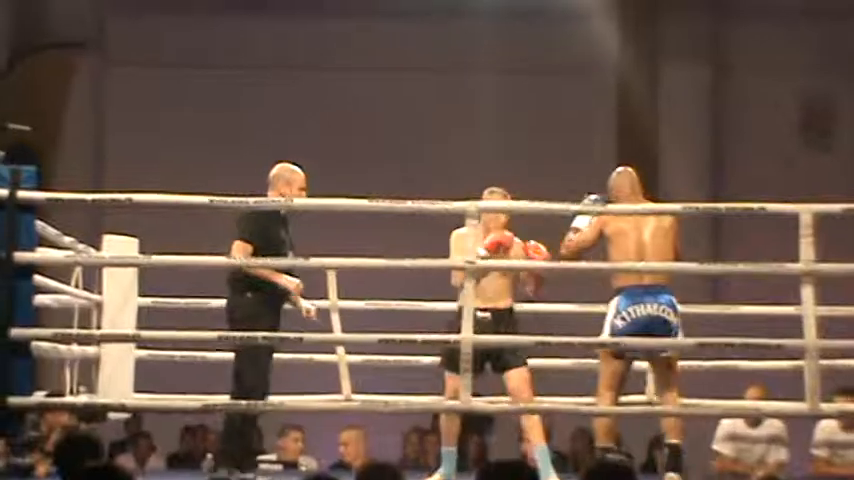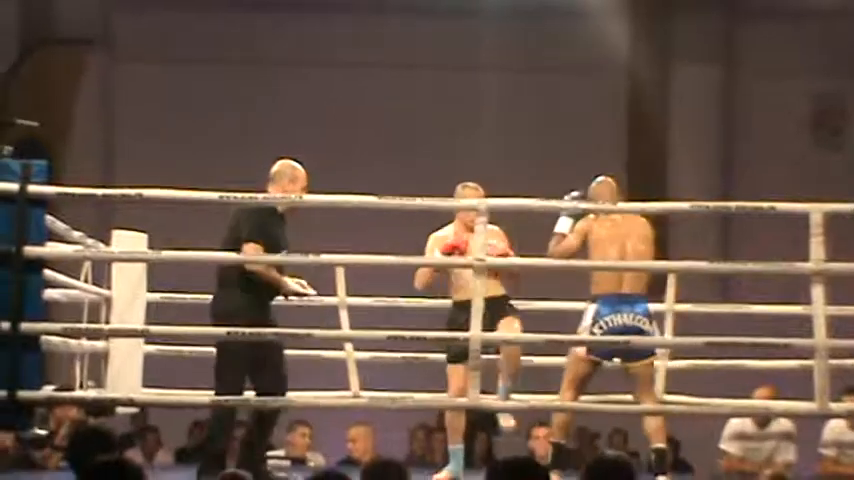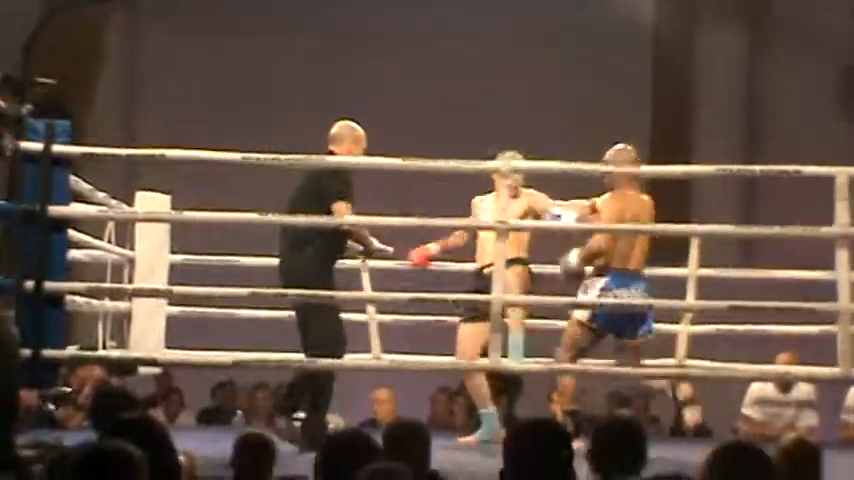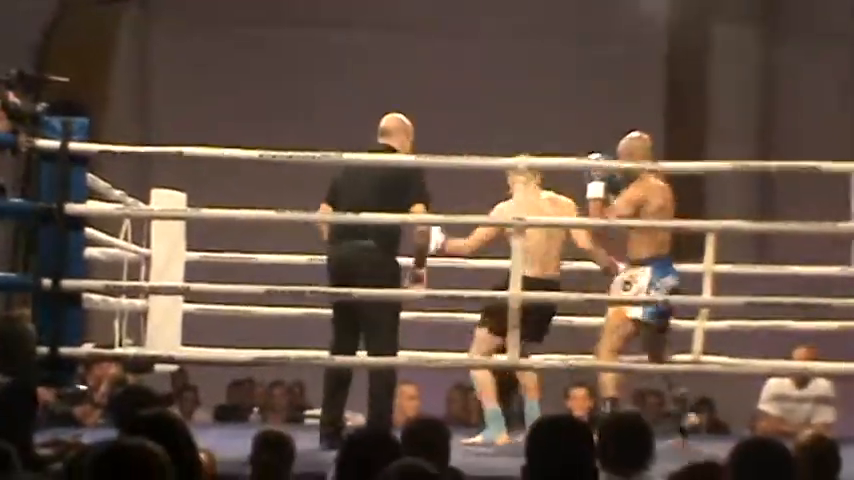
dt=0.5s
person 1, frame 1
left shoulder: (280, 221)
right shoulder: (257, 215)
right elbow: (239, 257)
left wrist: (299, 299)
right wrist: (281, 278)
left hip: (264, 310)
right hip: (249, 308)
left knee: (246, 390)
right knee: (254, 389)
left ankle: (232, 462)
right ankle: (232, 462)
person 1, frame 2
left shoulder: (274, 215)
right shoulder: (256, 211)
right elbow: (253, 261)
left wrist: (288, 281)
right wrist: (284, 282)
left hip: (257, 308)
right hip: (235, 306)
left knee: (275, 386)
right knee: (230, 390)
person 1, frame 3
left shoulder: (321, 173)
right shoulder: (333, 172)
right elbow: (344, 219)
left wrist: (363, 242)
right wrist: (370, 243)
left hip: (306, 264)
right hip: (307, 265)
left knee: (322, 348)
right knee: (328, 347)
left ankle: (313, 430)
right ankle: (297, 422)
person 1, frame 4
left shoulder: (348, 168)
right shoulder: (406, 170)
left elbow: (323, 219)
right elbow: (420, 223)
right wrist: (419, 264)
left hip: (341, 255)
right hip: (376, 258)
left knee: (342, 346)
right knee: (381, 349)
left ankle: (330, 427)
right ankle: (378, 433)
person 2, frame 1
left shoulder: (607, 217)
right shoulder: (667, 218)
left elbow: (567, 250)
left wrist: (583, 216)
left hip: (626, 306)
right hip: (662, 304)
left knee: (607, 393)
right knee: (668, 390)
person 2, frame 2
left shoulder: (589, 223)
right shoulder: (644, 226)
left elbow: (554, 257)
left wrist: (565, 218)
left hip: (603, 311)
right hip: (639, 312)
left knee: (569, 391)
right knee: (647, 399)
person 2, frame 3
left shoulder: (613, 201)
right shoulder: (646, 203)
left elbow: (602, 242)
left wrist: (574, 258)
right wrist: (576, 214)
left hip: (607, 286)
right hip: (635, 289)
left knee: (566, 358)
person 2, frame 4
left shoulder: (637, 189)
right shoulder: (664, 189)
left elbow: (606, 220)
left wrist: (596, 185)
left hip: (644, 276)
right hip: (664, 274)
left knee: (606, 352)
right knee: (656, 350)
person 3, frame 1
left shoulder: (516, 245)
right shoulder: (461, 236)
left elbow: (532, 290)
right elbow: (458, 281)
left wrist: (536, 268)
right wrist: (485, 250)
left hip: (503, 322)
right hip: (469, 321)
left knee: (524, 396)
right knee: (452, 396)
person 3, frame 2
left shoulder: (494, 233)
right shoulder: (440, 238)
right elbow: (420, 284)
left wrist: (504, 258)
right wrist: (441, 255)
left hip: (497, 307)
right hip: (464, 315)
right knee: (457, 393)
left ankle: (504, 394)
person 3, frame 3
left shoulder: (529, 198)
right shoulder: (479, 204)
right elbow: (464, 236)
right wrist: (434, 248)
left hip: (512, 272)
right hip: (483, 282)
left knee: (514, 277)
right knee: (465, 359)
left ankle: (516, 355)
right ankle: (490, 424)
person 3, frame 4
left shoulder: (505, 209)
right shoulder: (563, 205)
left elbow: (469, 247)
right elbow: (586, 245)
left wrist: (441, 243)
right wrist: (610, 264)
left hip: (518, 289)
right hip: (549, 293)
left knee: (478, 357)
left ankle: (497, 430)
right ankle: (535, 423)
